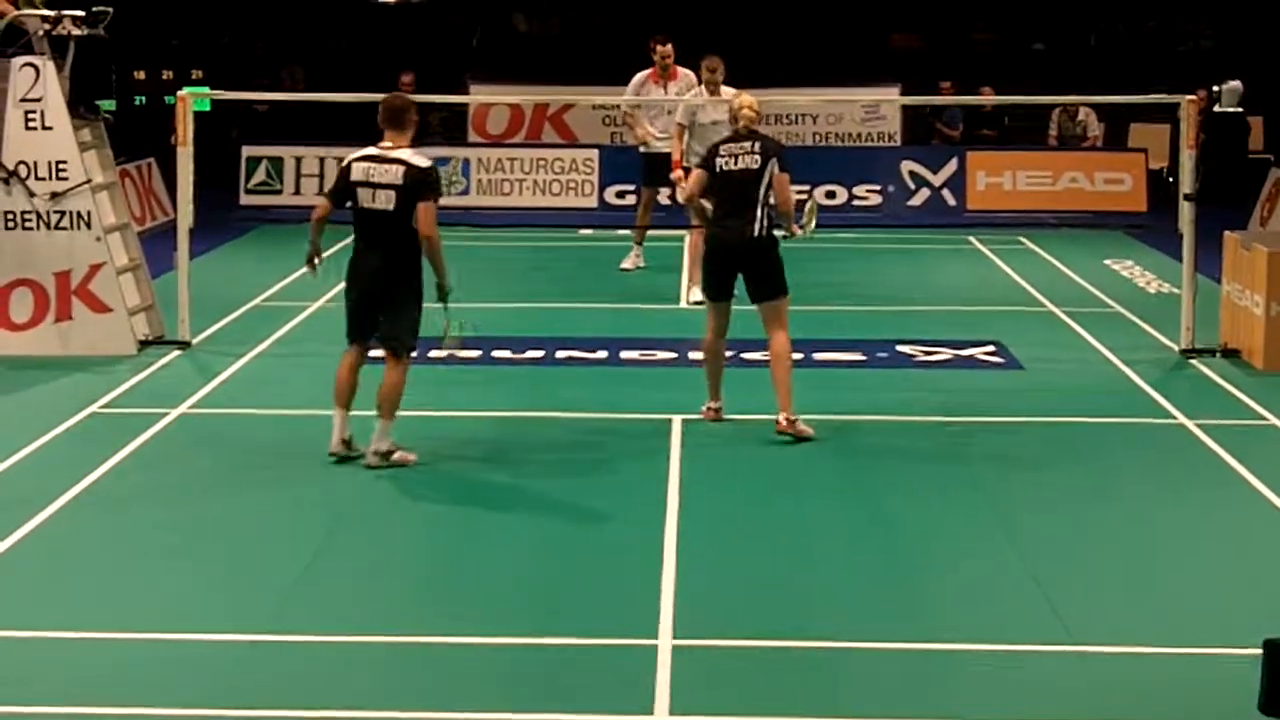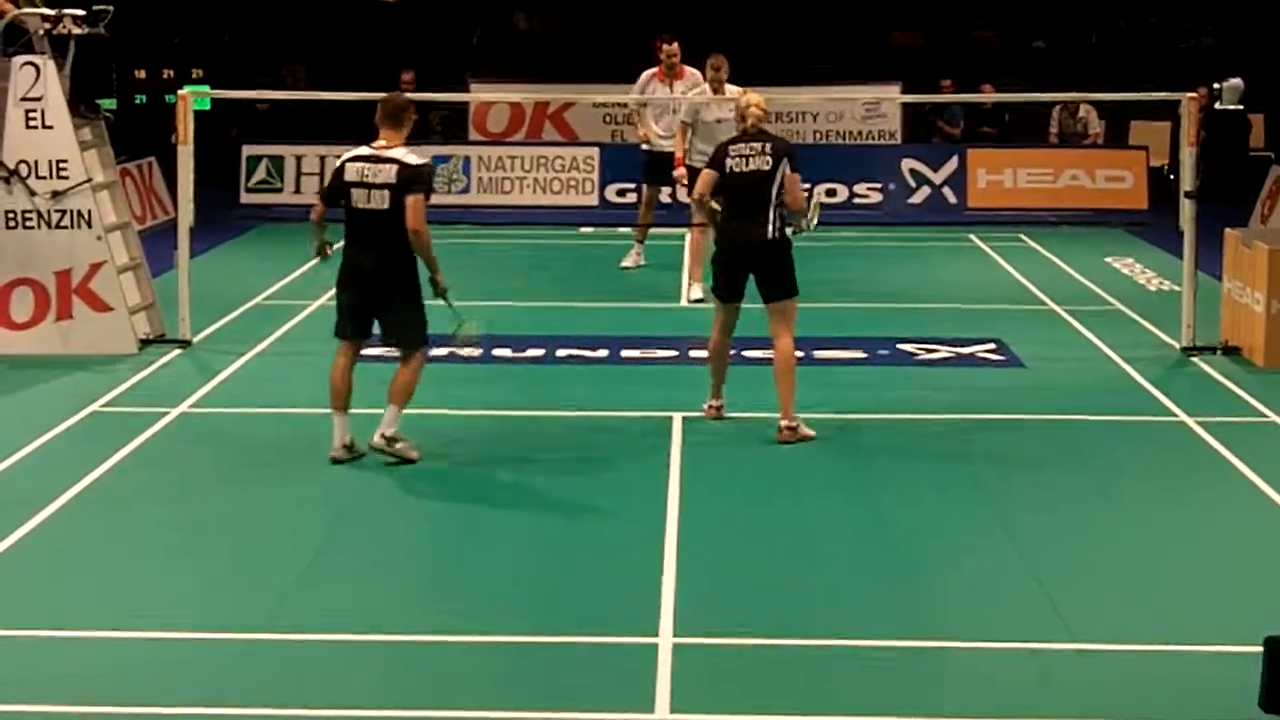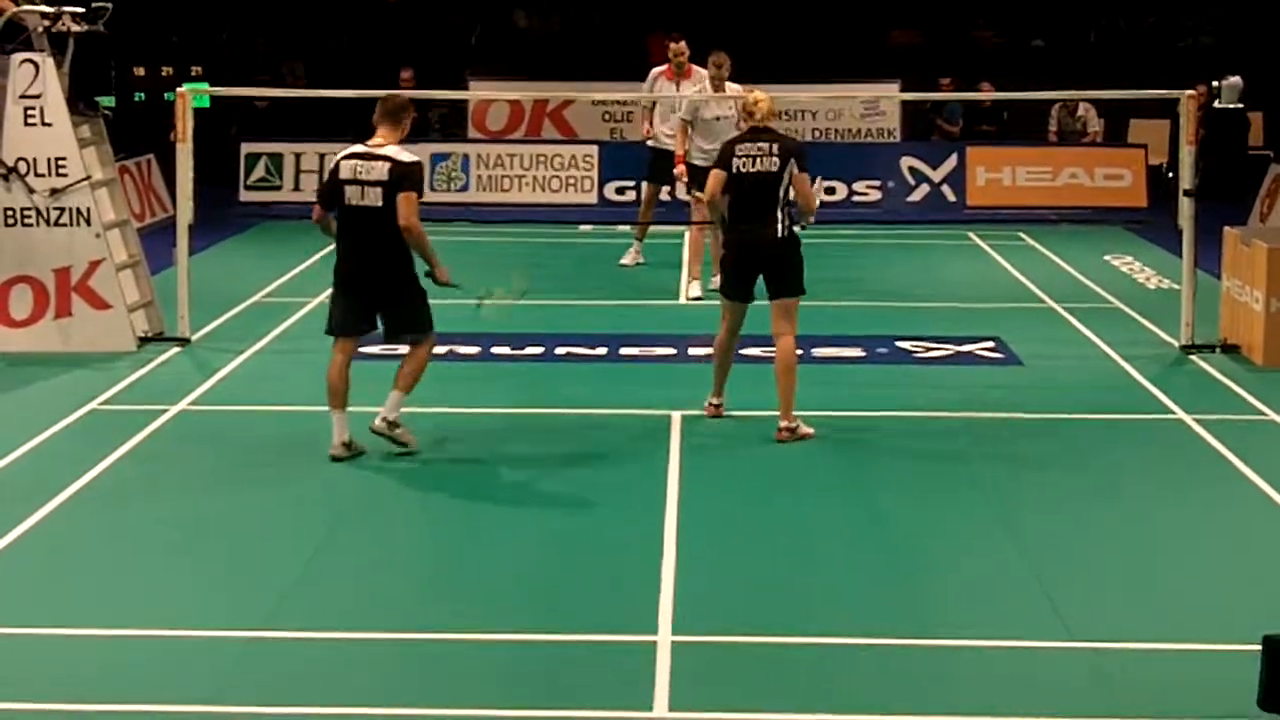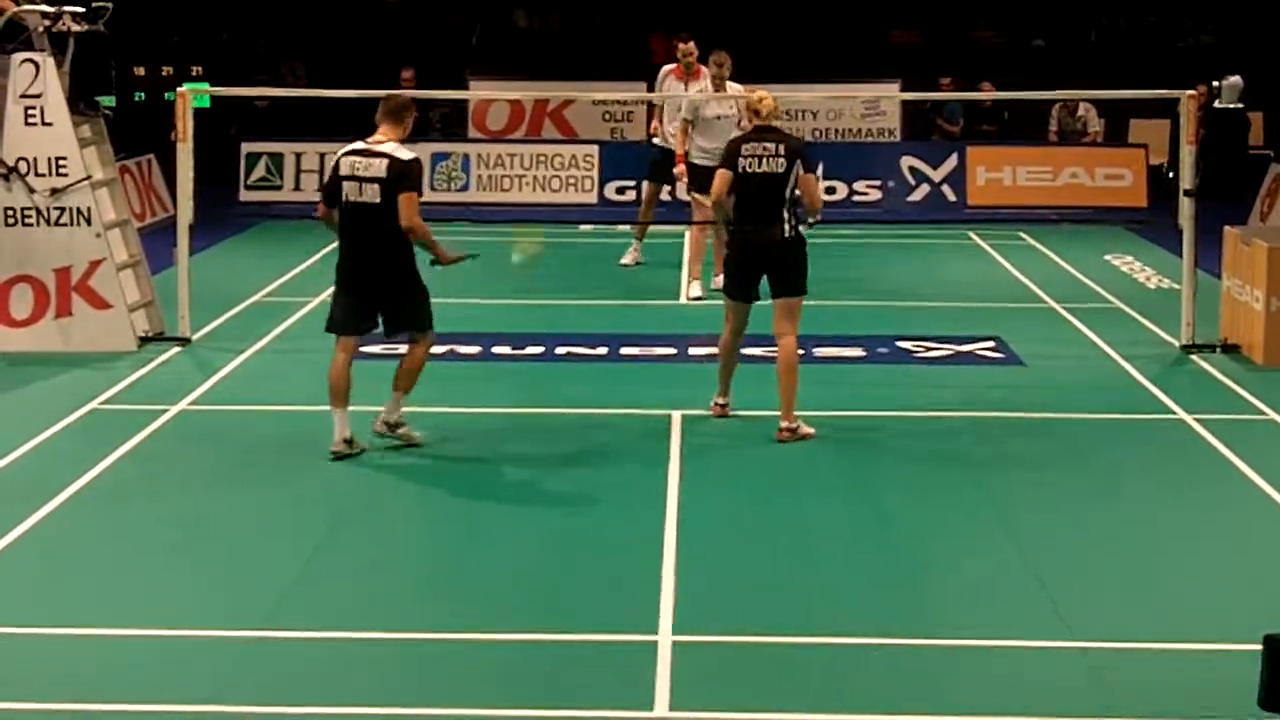
dt=0.1s
person 1, frame 1
left shoulder: (355, 162)
right shoulder: (421, 169)
left elbow: (320, 214)
right elbow: (427, 233)
left wrist: (313, 248)
right wrist: (441, 278)
left hip: (361, 271)
right hip: (401, 276)
left knee: (355, 350)
right knee: (397, 359)
left ankle: (340, 437)
right ankle: (382, 446)
person 1, frame 2
left shoulder: (349, 162)
right shoulder: (414, 167)
left elbow: (317, 216)
right elbow: (415, 227)
left wrist: (321, 242)
right wrist: (435, 272)
left hip: (354, 272)
right hip: (396, 274)
left knee: (347, 352)
right knee: (413, 355)
left ankle: (341, 440)
right ankle: (389, 431)
person 1, frame 3
left shoulder: (343, 159)
right shoulder: (406, 164)
left elbow: (319, 216)
right elbow: (407, 224)
right wrist: (435, 265)
left hip: (349, 269)
right hip: (392, 270)
left knee: (343, 349)
right knee: (422, 341)
left ankle: (340, 438)
right ankle: (388, 415)
person 1, frame 4
left shoulder: (344, 156)
right shoulder: (405, 161)
left elbow: (324, 212)
right elbow: (409, 223)
right wrist: (438, 250)
left hip: (350, 265)
right hip: (392, 266)
left knee: (345, 346)
right knee: (421, 338)
left ankle: (341, 434)
right ankle: (390, 417)
person 2, frame 1
left shoulder: (717, 149)
right shoulder: (772, 148)
left elbow: (690, 196)
right elbow: (783, 205)
right wrist: (791, 226)
left hip: (718, 242)
right hip: (756, 242)
left knee: (716, 327)
right knee: (778, 330)
left ankle: (714, 403)
right ankle: (786, 416)
person 2, frame 2
left shoulder: (725, 148)
right shoulder: (782, 148)
left elbow: (700, 196)
right elbow: (796, 205)
right wrist: (797, 222)
left hip: (730, 244)
right hip: (769, 244)
left knee: (722, 327)
right knee: (782, 334)
left ankle: (714, 402)
right ankle: (787, 421)
person 2, frame 3
left shoulder: (731, 147)
right shoulder: (790, 148)
left elbow: (711, 197)
right elbow: (807, 205)
left wrist: (726, 225)
right wrist: (802, 218)
left hip: (739, 244)
right hip: (779, 244)
left knee: (729, 326)
right knee: (784, 333)
left ankle: (715, 400)
right ankle: (787, 422)
person 2, frame 4
left shoulder: (736, 146)
right shoulder: (795, 147)
left elbow: (717, 197)
right elbow: (814, 206)
left wrist: (729, 227)
right wrist: (806, 214)
left hip: (744, 245)
right hip: (784, 244)
left knee: (733, 328)
right knee: (786, 334)
left ankle: (721, 399)
right ankle: (787, 422)
person 3, frame 1
left shoulder: (732, 96)
right shoulder: (692, 100)
right elbow: (678, 136)
right wrist: (677, 166)
right hip: (698, 168)
right knee: (699, 226)
right ankle: (695, 285)
person 3, frame 2
left shoulder: (737, 94)
right shoulder: (695, 98)
right elbow: (682, 133)
right wrist: (680, 164)
right hip: (700, 166)
right knee: (700, 225)
right ankle: (695, 282)
person 3, frame 3
left shoulder: (737, 93)
right shoulder: (696, 96)
left elbow: (743, 125)
right elbow: (682, 131)
left wrist: (746, 126)
right wrist: (680, 161)
right hip: (699, 164)
right knee: (700, 222)
left ankle: (718, 276)
right ankle: (694, 280)
person 3, frame 4
left shoulder: (738, 92)
right shoulder: (697, 96)
left elbow: (745, 125)
right elbow: (683, 130)
left wrist: (747, 126)
right wrist: (680, 160)
right hip: (701, 163)
right knee: (701, 222)
left ankle: (719, 276)
right ankle: (694, 280)
person 4, frame 1
left shoulder: (687, 77)
right shoulder: (640, 80)
right elbow: (627, 112)
right wrist: (637, 130)
right hip: (653, 148)
right knee: (646, 200)
right ankle: (637, 252)
person 4, frame 2
left shoulder: (694, 77)
right shoulder: (648, 78)
right elbow: (637, 107)
right wrist: (640, 128)
right hip: (656, 146)
right knee: (648, 198)
right ankle: (637, 250)
person 4, frame 3
left shoulder: (701, 76)
right shoulder: (656, 75)
right elbow: (648, 104)
right wrist: (646, 124)
right hip: (661, 145)
right knee: (649, 196)
right ankle: (637, 248)
person 4, frame 4
left shoulder: (710, 78)
right shoulder: (666, 73)
right wrist: (655, 121)
right hip: (665, 144)
right knee: (650, 195)
right ankle: (636, 247)
